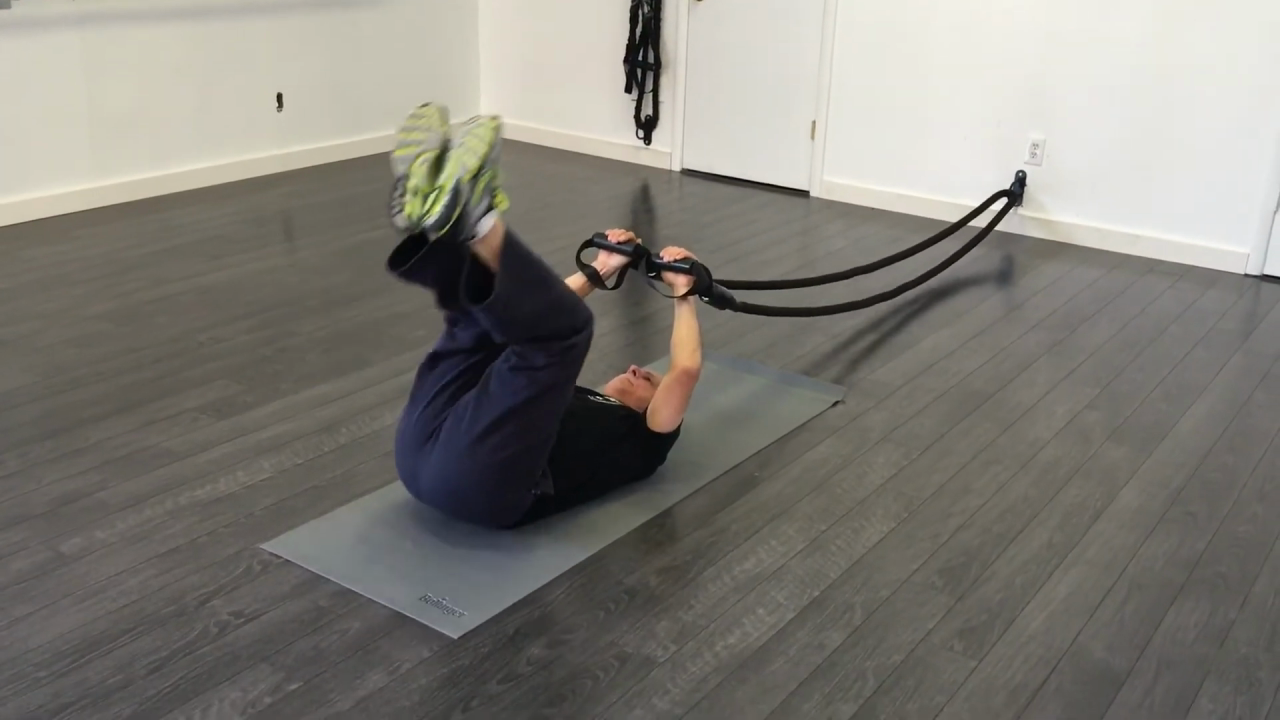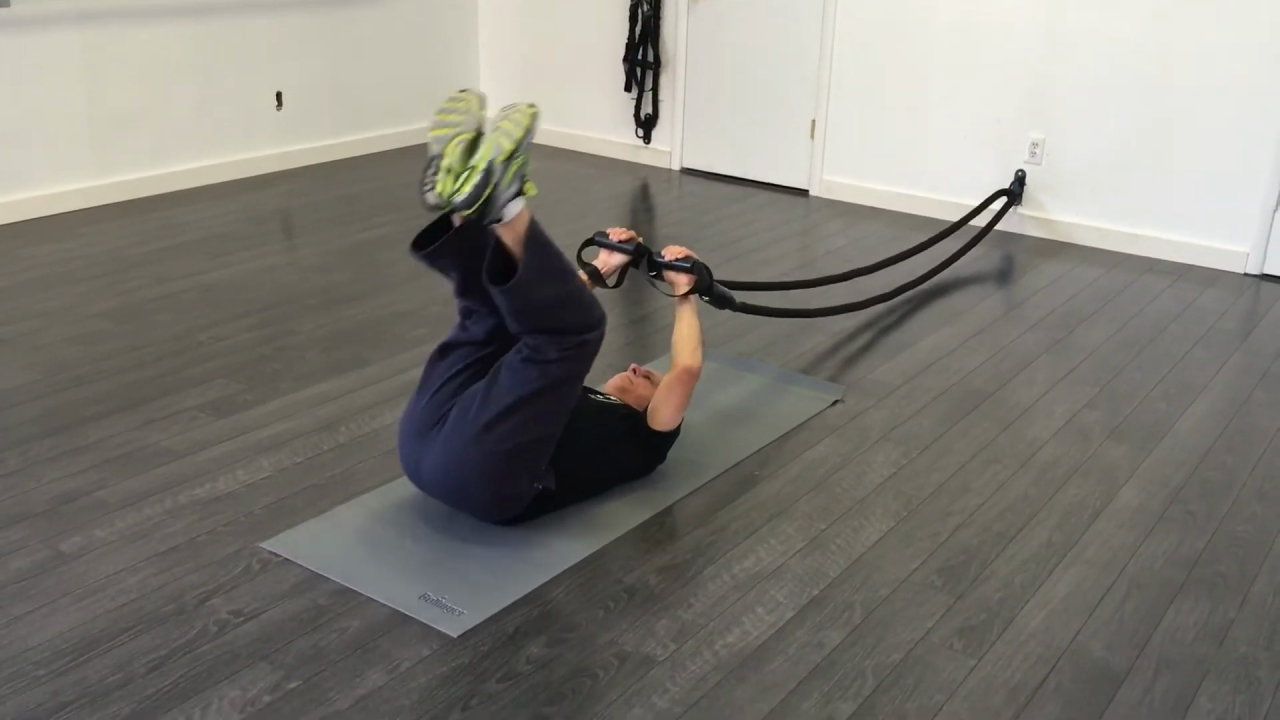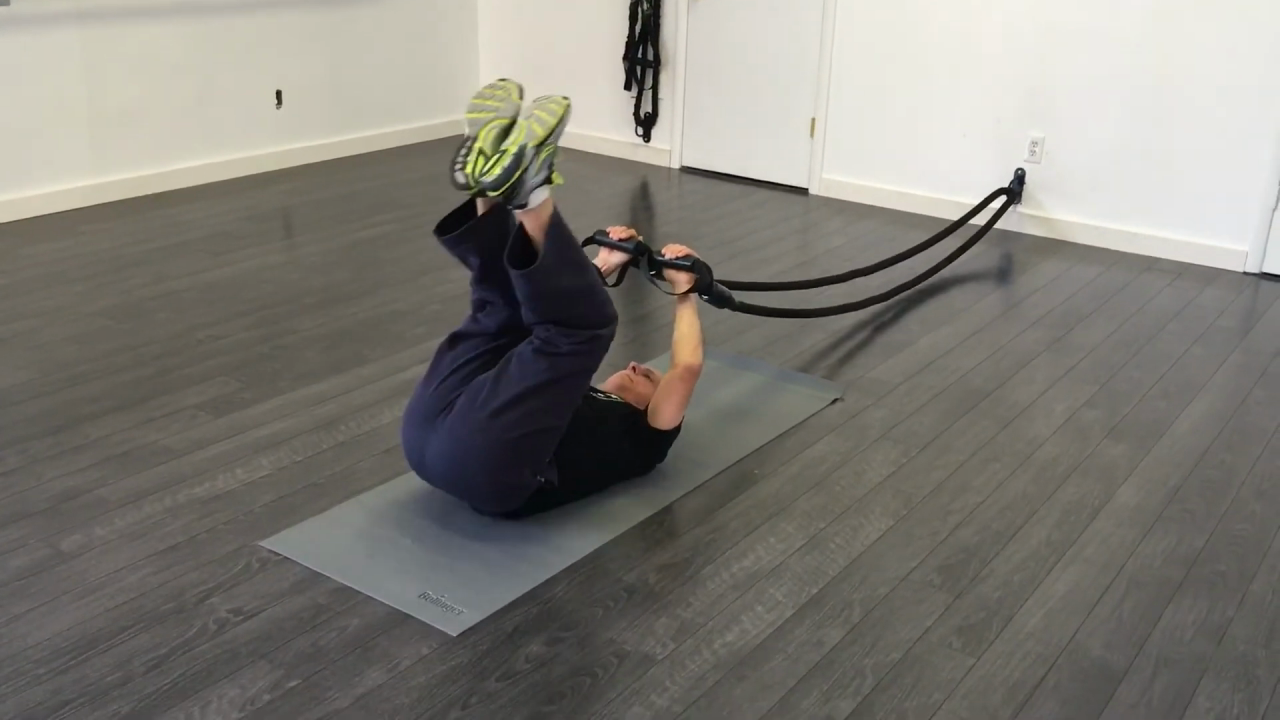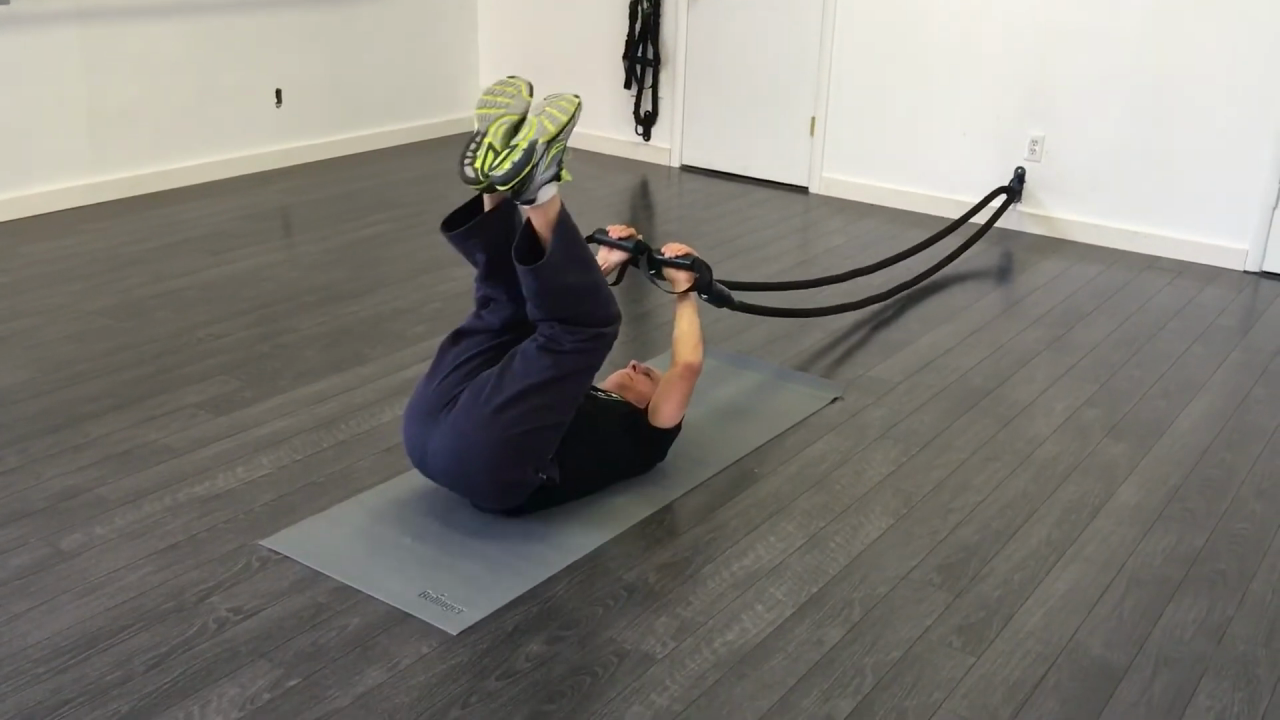
dt=0.1s
person 1, frame 1
left shoulder: (640, 440)
right shoulder: (572, 400)
left elbow: (685, 371)
right elbow: (538, 314)
left wrist: (683, 295)
right wrist: (598, 272)
left hip: (482, 481)
right hip: (423, 452)
left knee: (563, 324)
right knee: (485, 310)
left ankle: (475, 218)
right ankle: (432, 213)
person 1, frame 2
left shoulder: (641, 438)
right shoulder: (571, 398)
left elbow: (687, 370)
right elbow: (547, 307)
left wrist: (684, 295)
right wrist: (598, 270)
left hip: (485, 470)
right hip: (428, 440)
left knee: (575, 321)
right knee: (498, 300)
left ankle: (502, 206)
right ankle: (464, 204)
person 1, frame 3
left shoulder: (640, 435)
right shoulder: (578, 398)
left elbow: (687, 367)
right elbow: (553, 300)
left wrist: (683, 293)
right wrist: (599, 269)
left hip: (489, 463)
right hip: (430, 435)
left knee: (585, 318)
right knee: (510, 301)
left ankle: (527, 192)
right ankle: (494, 191)
person 1, frame 4
left shoulder: (641, 435)
right shoulder: (577, 395)
left elbow: (687, 365)
right elbow: (555, 299)
left wrist: (683, 291)
right wrist: (599, 266)
left hip: (489, 457)
right hip: (433, 430)
left knee: (590, 317)
right knee: (514, 297)
left ankle: (537, 192)
right ankle: (499, 191)
